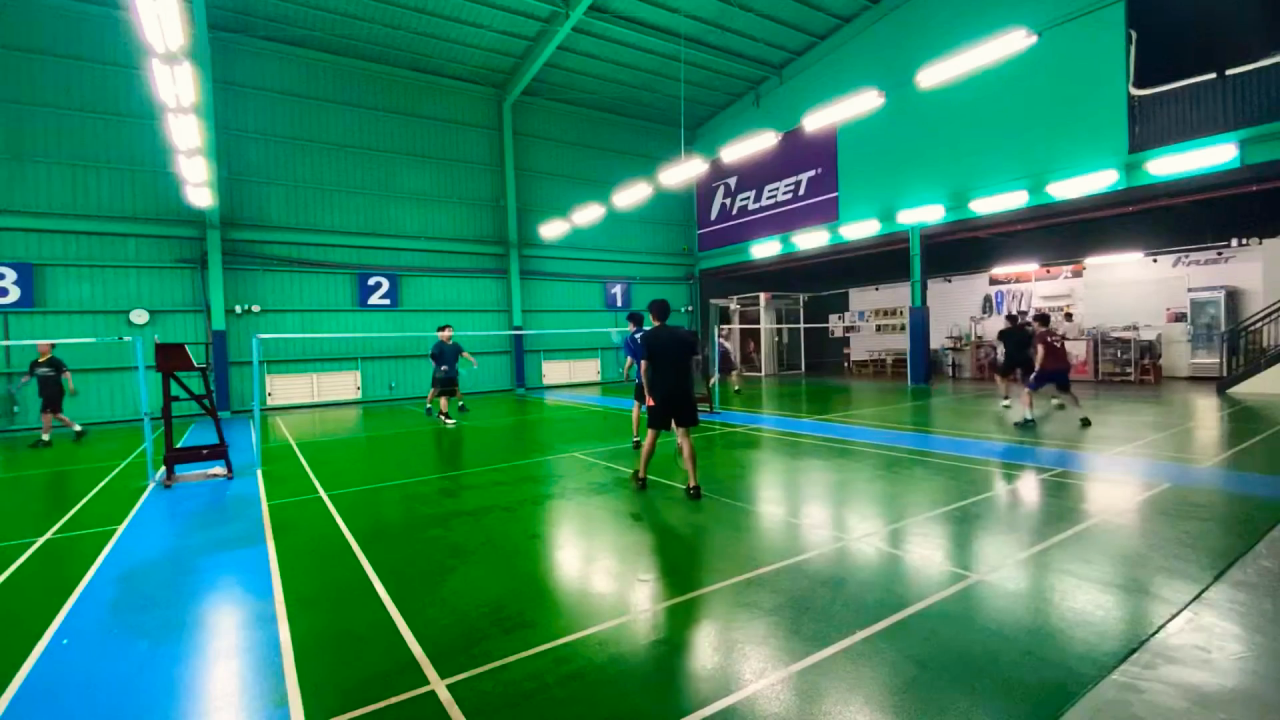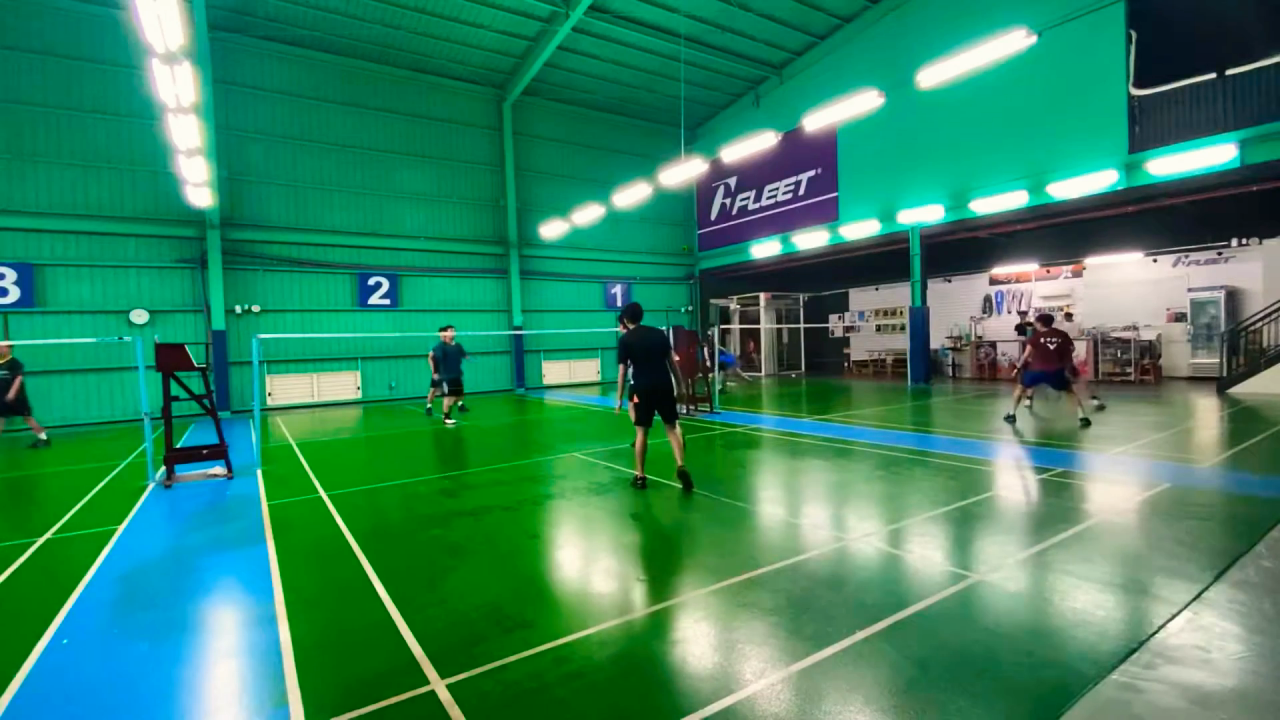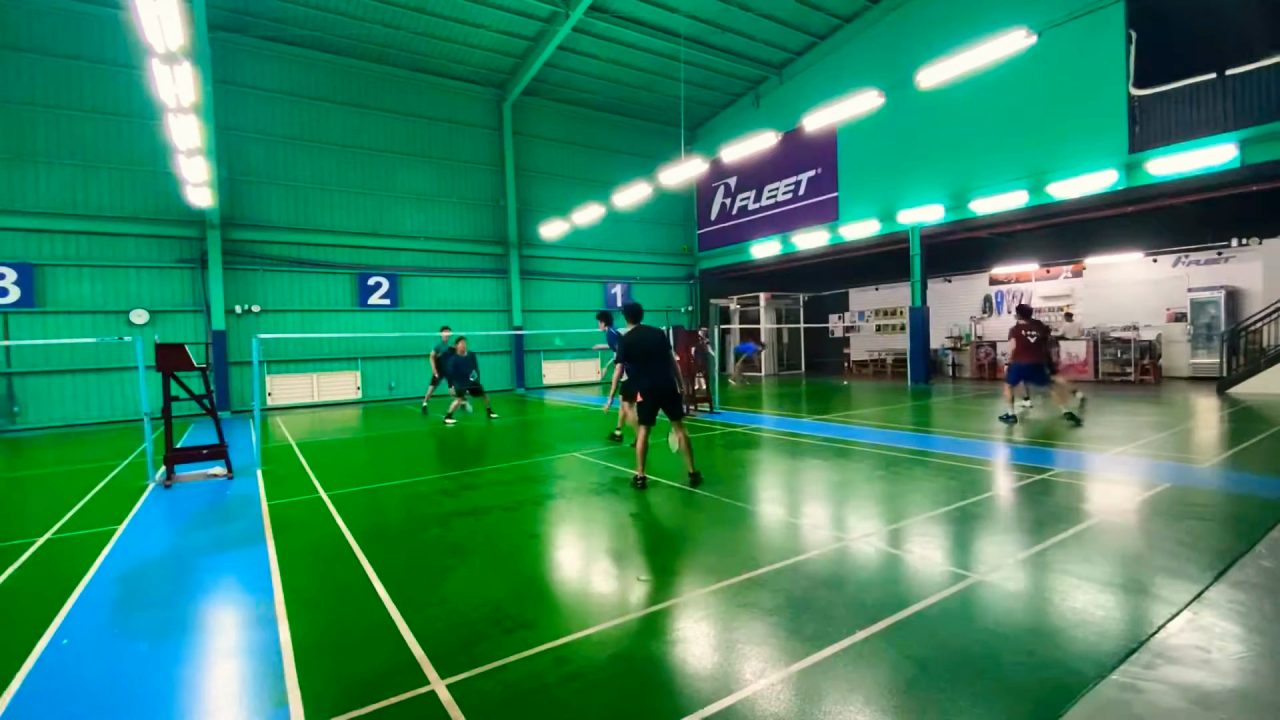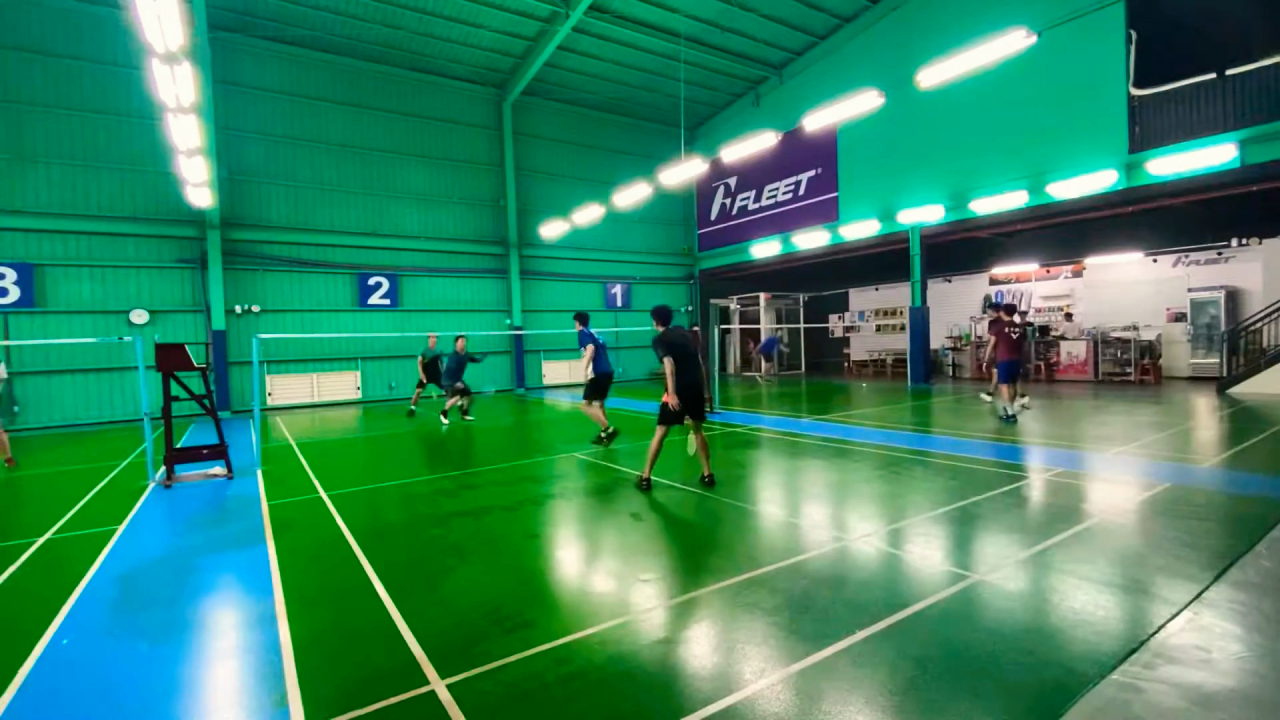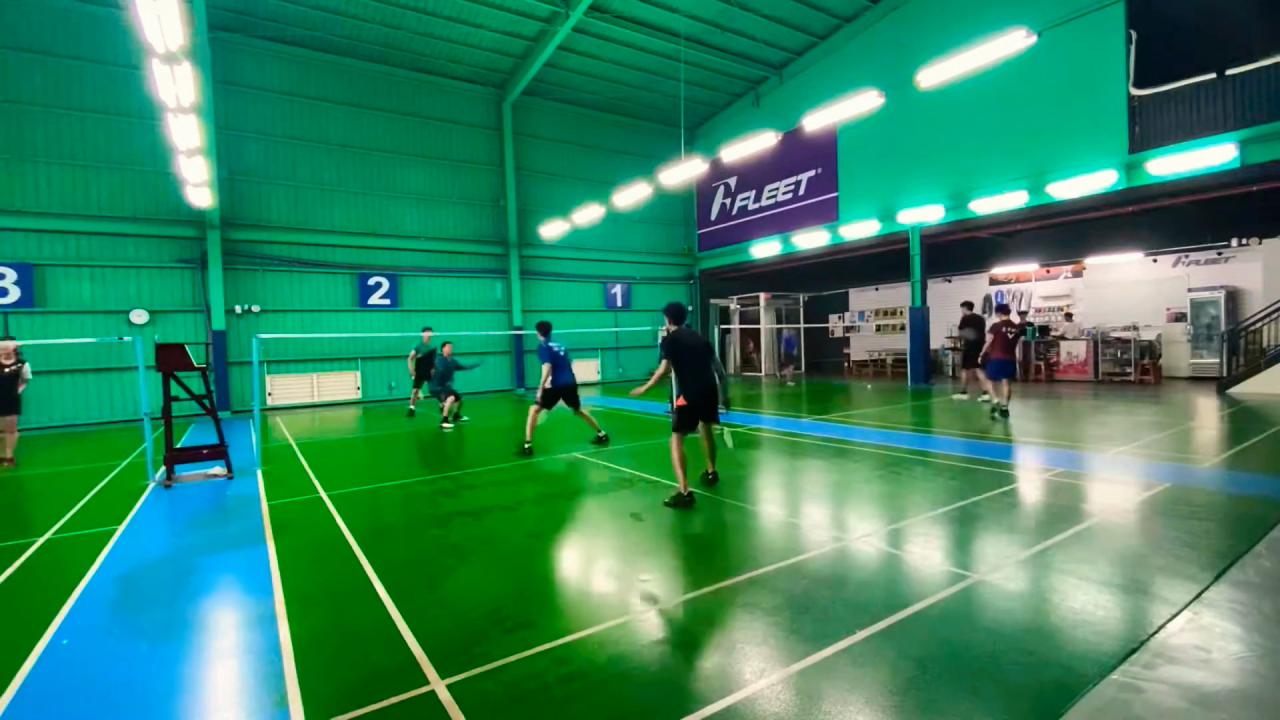
dt=0.4s
person 1, frame 1
left shoulder: (647, 336)
right shoulder: (684, 335)
left elbow: (644, 368)
right elbow: (692, 366)
left wrist: (647, 392)
right wrist: (689, 388)
left hip: (659, 392)
right hip: (683, 391)
left knee: (652, 435)
right knee: (685, 437)
left ankle: (641, 476)
right ankle: (693, 485)
person 1, frame 2
left shoulder: (625, 339)
right shoulder: (659, 333)
left elbow: (622, 371)
right elbow: (672, 361)
left wrist: (620, 398)
right wrist: (679, 385)
left hip: (643, 389)
right hip: (665, 387)
left knee: (642, 432)
right knee: (672, 429)
left ankle: (640, 476)
right ankle: (681, 466)
person 1, frame 3
left shoulder: (626, 340)
right shoulder: (658, 333)
left elbow: (619, 371)
right elbow: (672, 361)
left wrist: (610, 398)
right wrist: (680, 385)
left hip: (647, 389)
right hip: (668, 386)
left knee: (643, 432)
right knee: (679, 428)
left ankle: (640, 476)
right ankle: (692, 472)
person 1, frame 4
left shoulder: (660, 339)
right shoulder: (685, 335)
left elbow: (669, 365)
right elbow: (699, 364)
left wrist: (672, 393)
right wrist: (703, 391)
left hip: (678, 390)
right hip: (696, 388)
left knee: (660, 433)
right knee: (697, 430)
left ankle: (645, 477)
right ankle: (707, 474)
person 1, frame 5
left shoulder: (670, 339)
right shoulder: (699, 337)
left elbow: (664, 369)
right elbow: (717, 365)
left wrist: (644, 388)
right wrist: (724, 392)
left hip: (690, 393)
right hip: (710, 390)
left knee: (676, 440)
right knee: (706, 429)
left ankle: (684, 492)
right ankle: (711, 472)
